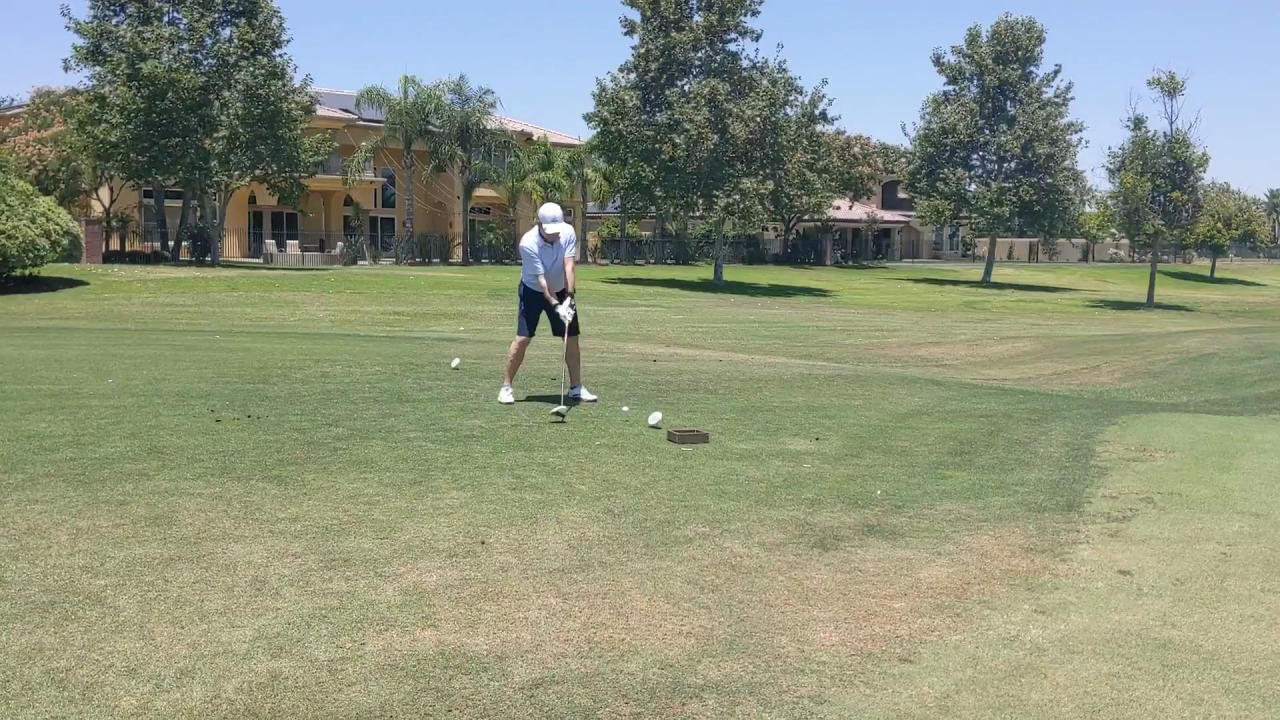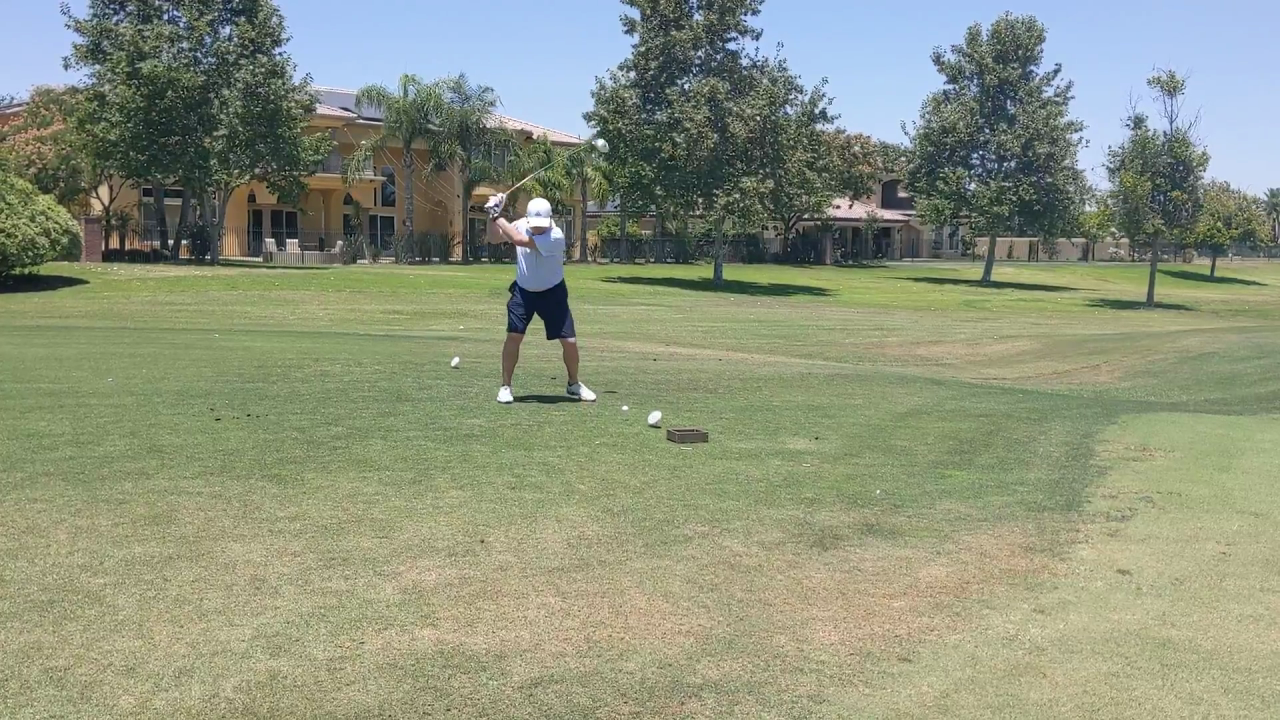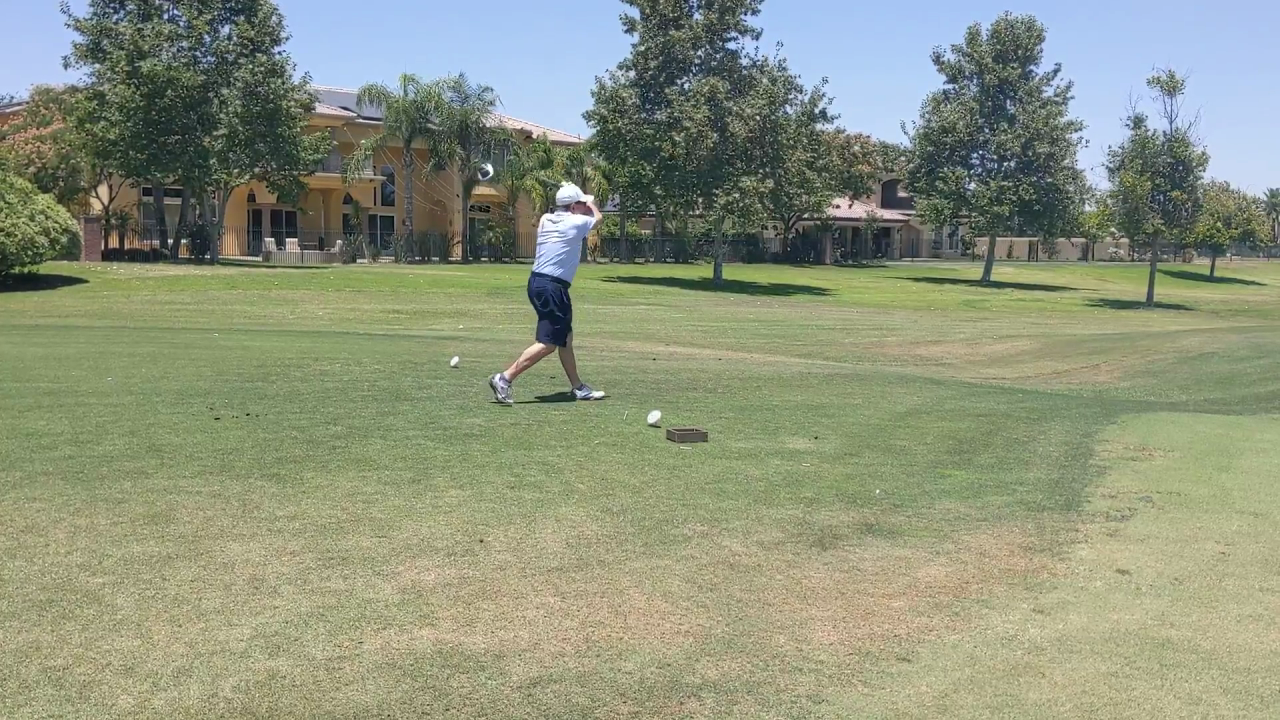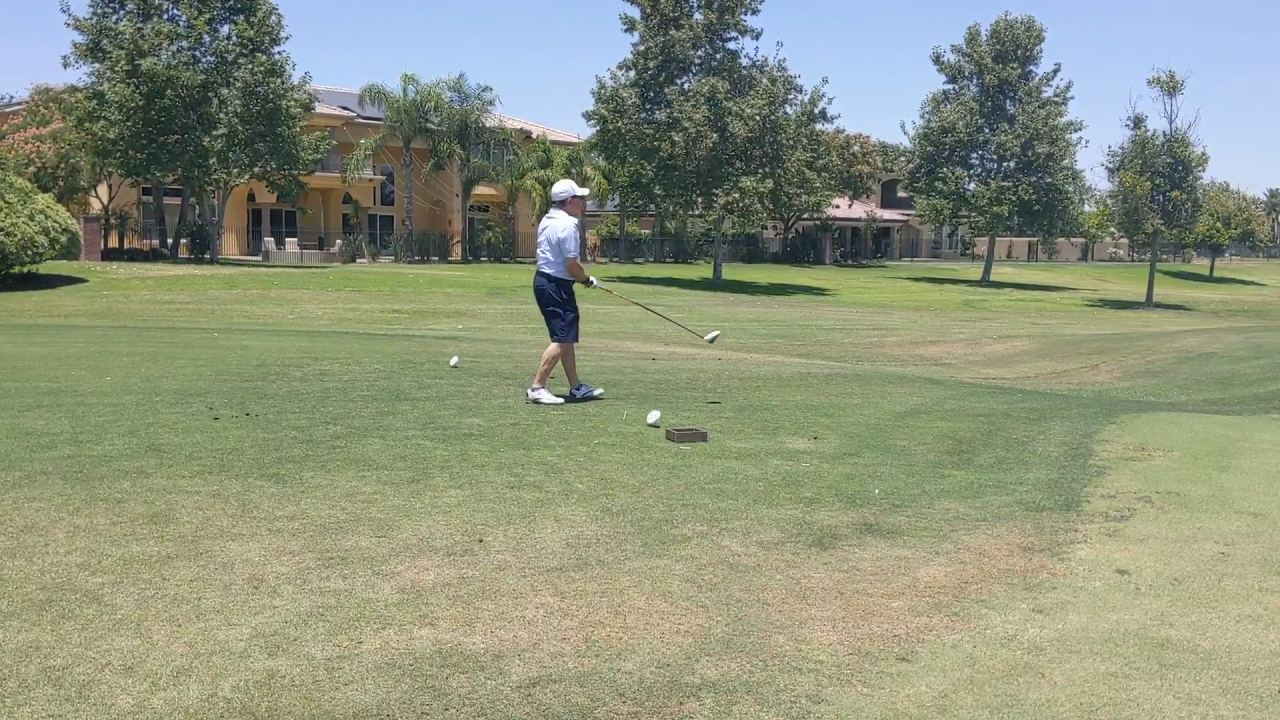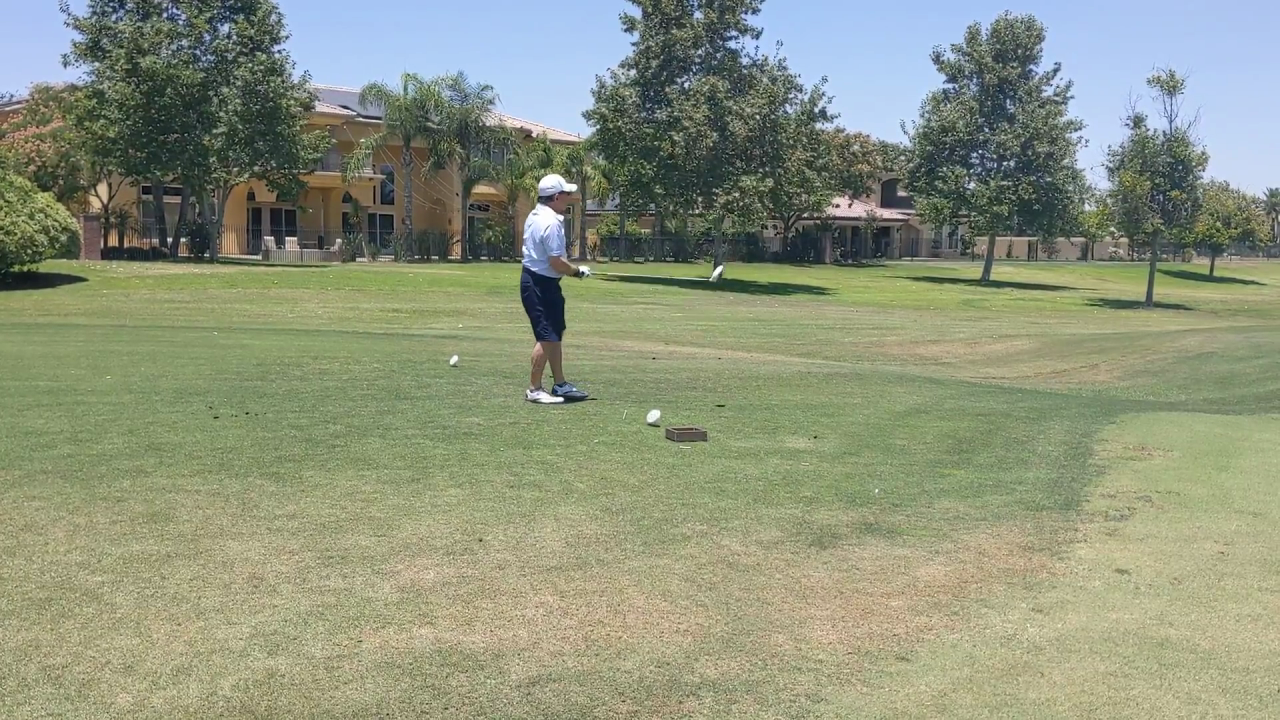
dt=0.7s
person 1, frame 1
left shoulder: (568, 232)
right shoulder: (528, 244)
left elbow: (569, 266)
right elbow: (541, 279)
left wrist: (569, 297)
right wrist: (556, 306)
left hip: (560, 291)
right hip: (533, 292)
left knee: (572, 337)
right knee: (522, 339)
left ankle: (576, 387)
right ankle: (507, 386)
person 1, frame 2
left shoulder: (556, 237)
right shoulder: (521, 225)
left elbow: (520, 240)
right elbow: (494, 238)
left wrist: (497, 217)
right wrist: (493, 215)
left hip: (553, 293)
right hip: (524, 292)
left knee: (570, 342)
right knee: (513, 336)
left ankle: (573, 384)
right ankle: (506, 386)
person 1, frame 3
left shoulder: (546, 220)
right shoulder: (576, 223)
right elbow: (597, 217)
right wrist: (588, 201)
left hip: (539, 283)
right hip: (551, 288)
left knee: (565, 337)
right knee: (547, 343)
left ankle: (578, 388)
right ankle: (504, 379)
person 1, frame 4
left shoulder: (548, 220)
right shoulder: (566, 225)
right elbow: (572, 264)
left wrist: (580, 278)
right wrist: (587, 279)
left hip: (546, 282)
right hip: (555, 286)
left knee: (566, 338)
right knee: (562, 339)
left ankle: (576, 387)
right ankle: (537, 388)
person 1, frame 5
left shoulder: (536, 216)
right shoulder: (550, 222)
right elbow: (556, 262)
left wrist: (572, 269)
right wrist: (577, 271)
left hip: (538, 281)
right hip: (541, 284)
left knee: (555, 334)
right knee: (546, 337)
left ankle: (560, 385)
right ankle: (534, 389)
